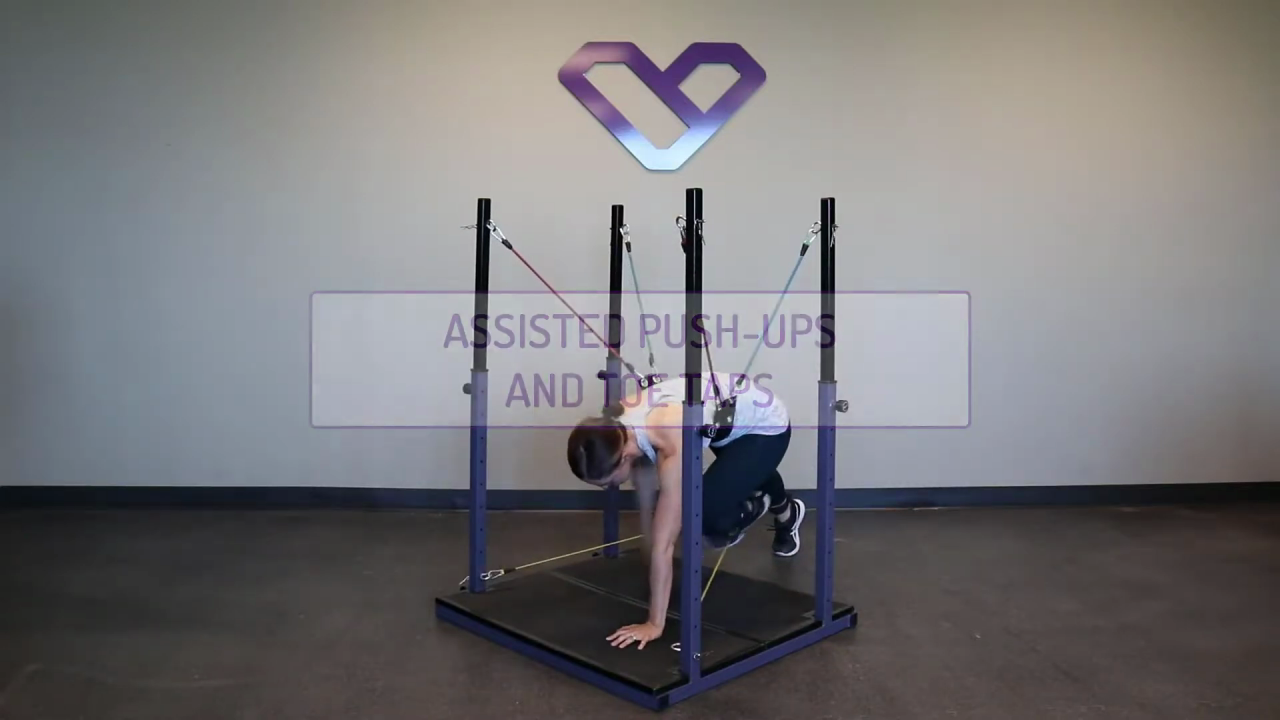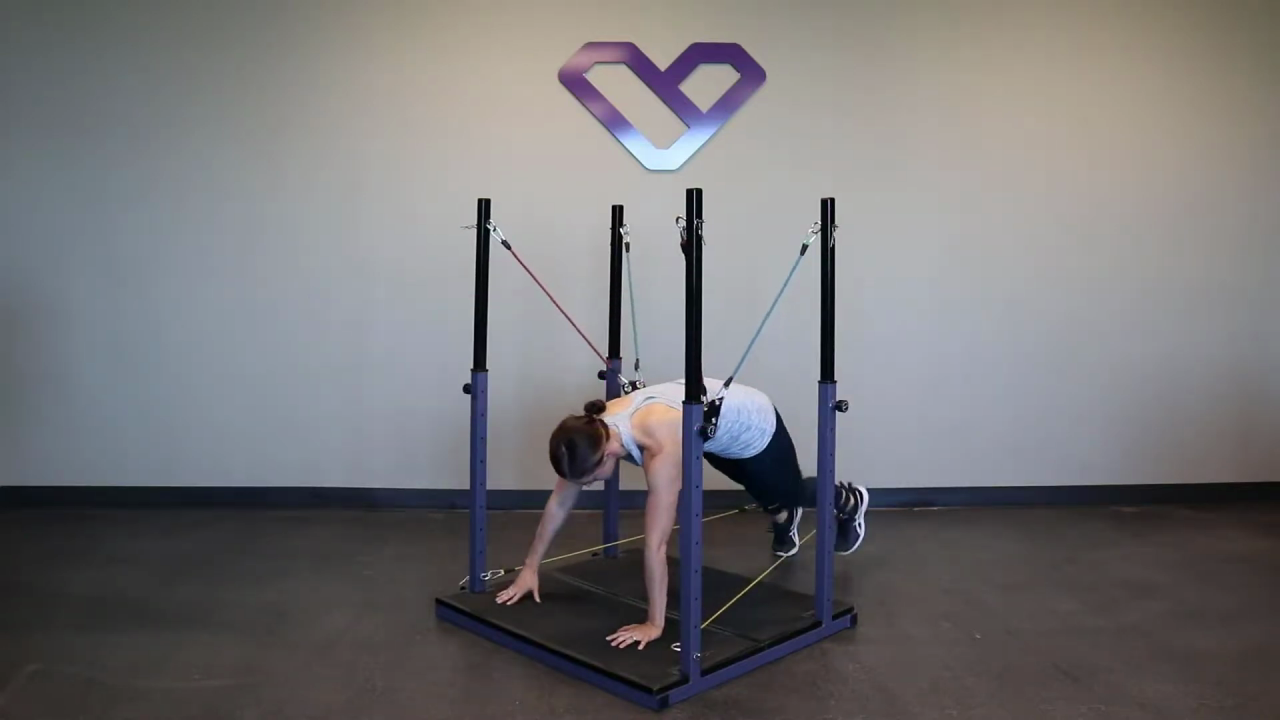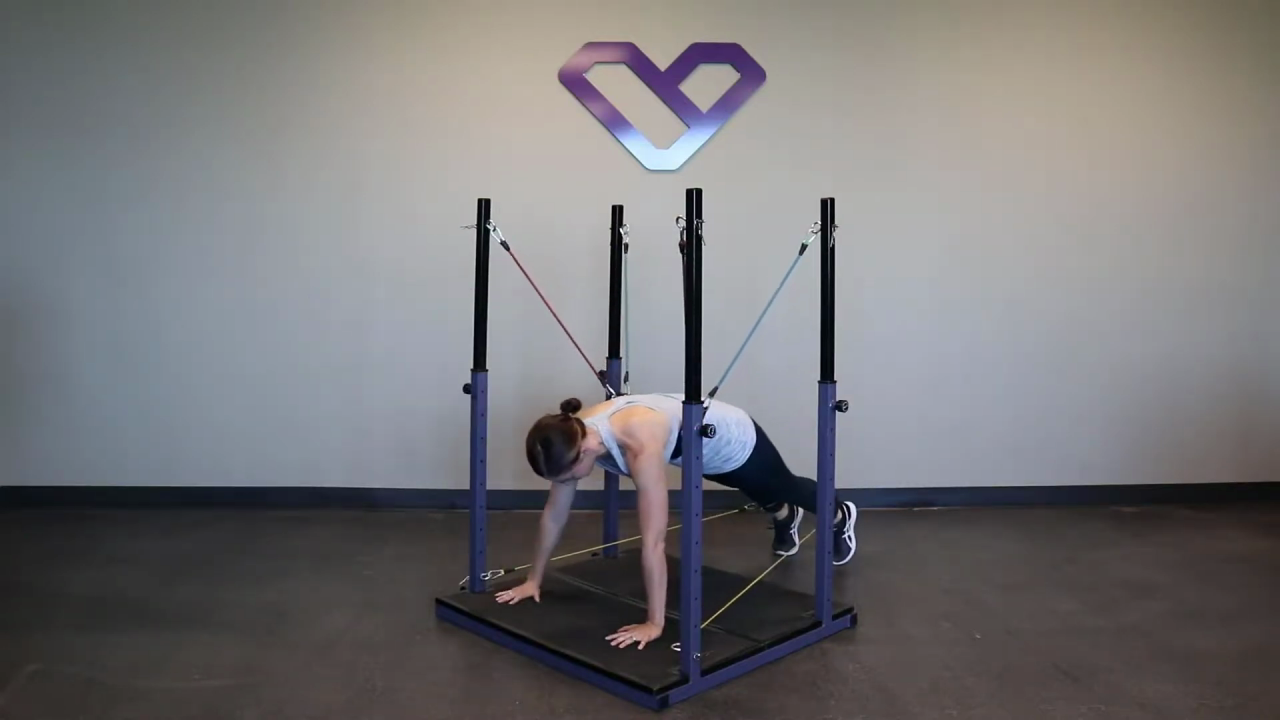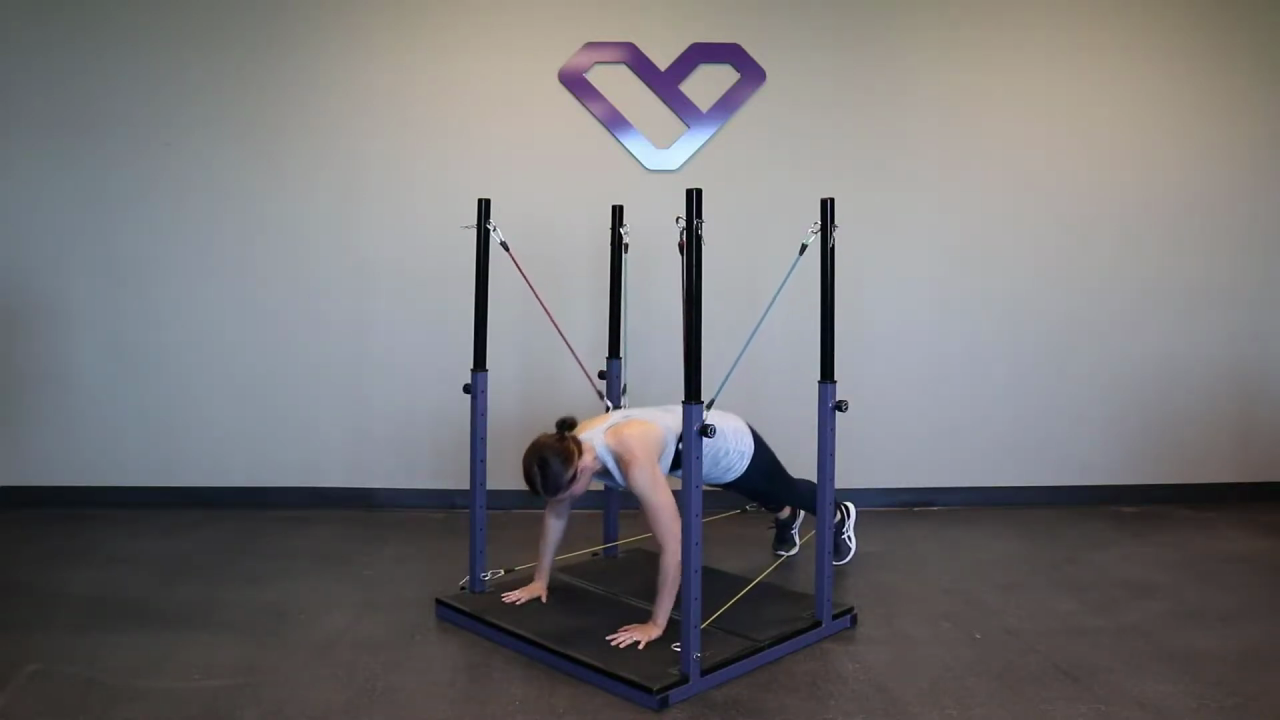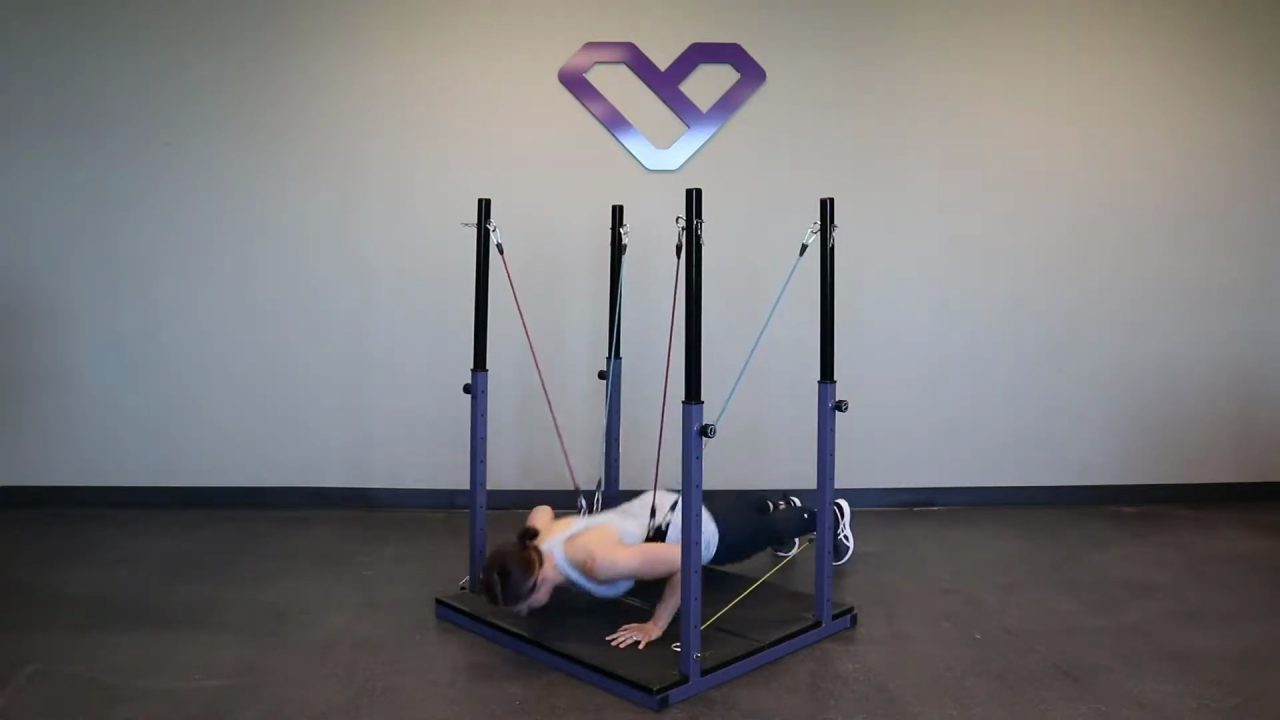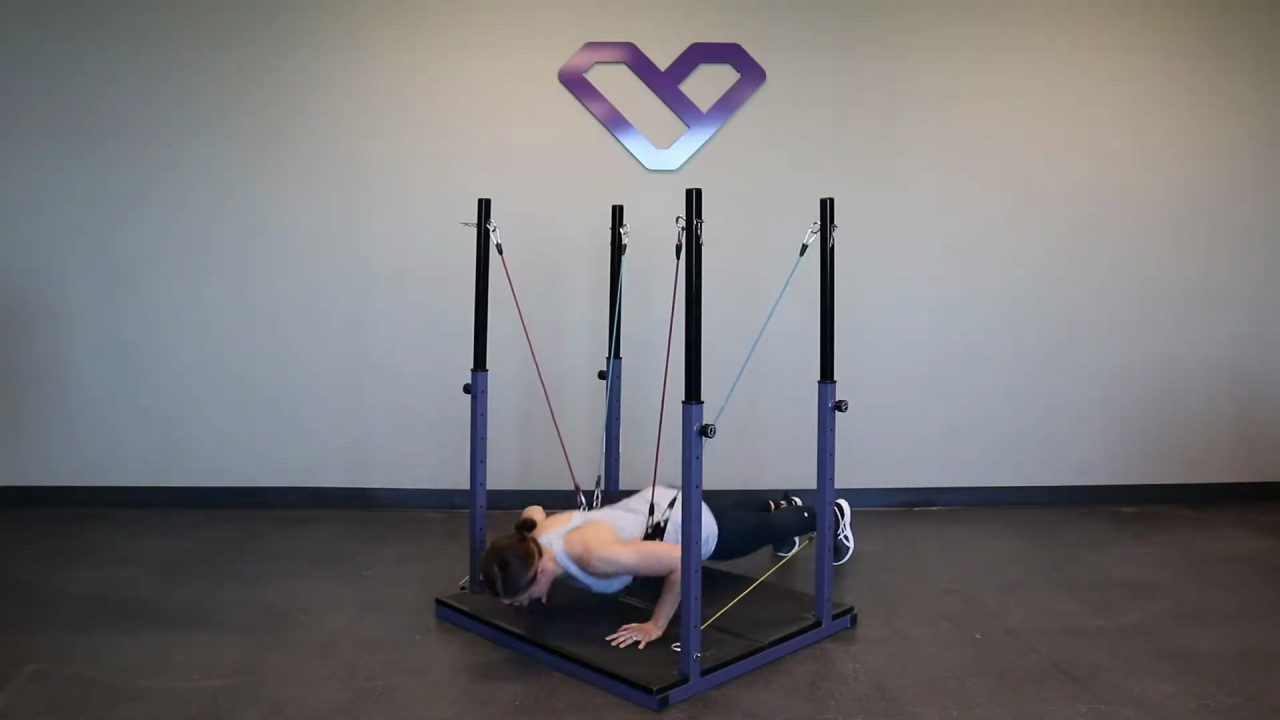
dt=0.4s
person 1, frame 1
left shoulder: (672, 446)
right shoulder: (616, 427)
left elbow: (664, 543)
right elbow: (642, 473)
left wrist: (655, 624)
right wrist: (649, 530)
left hip: (765, 422)
left knee: (707, 516)
right knee: (756, 474)
left ankle: (752, 507)
right ankle: (786, 514)
person 1, frame 2
left shoulder: (657, 445)
right shoulder: (593, 433)
left elbow: (656, 543)
right elbow: (559, 502)
left wrist: (654, 624)
right wrist: (530, 568)
left hip: (750, 423)
right hip: (715, 407)
left knee: (788, 493)
right knee: (754, 483)
left ankle: (848, 502)
right ankle: (784, 520)
person 1, frame 3
left shoulder: (638, 445)
right shoulder: (572, 435)
left elbow: (653, 541)
right elbow: (554, 513)
left wrist: (654, 623)
right wrist: (533, 579)
left hip: (731, 438)
left knee: (783, 486)
right knee: (757, 489)
left ankle: (840, 517)
right ankle: (786, 518)
person 1, frame 4
left shoulder: (634, 458)
right shoulder: (570, 450)
left elbow: (674, 545)
right elbow: (555, 515)
left wrist: (656, 624)
right wrist: (540, 580)
left hip: (729, 447)
left knee: (785, 490)
right knee: (763, 495)
left ankle: (839, 517)
right ankle: (787, 517)
person 1, frame 5
left shoulder: (595, 560)
right shoulder: (536, 546)
left elbow: (686, 563)
right elbow: (541, 509)
left wrist: (655, 626)
right wrist: (528, 599)
right hip: (651, 513)
left knee: (769, 531)
right knee: (738, 511)
left ankle: (833, 516)
right ankle: (780, 504)
person 1, frame 6
left shoulder: (593, 555)
right shoulder: (534, 542)
left elbow: (681, 560)
right elbow: (533, 508)
left wrist: (656, 625)
right wrist: (535, 591)
right hip: (649, 507)
left knee: (769, 529)
right knee: (732, 511)
left ankle: (832, 517)
right ankle: (781, 504)
